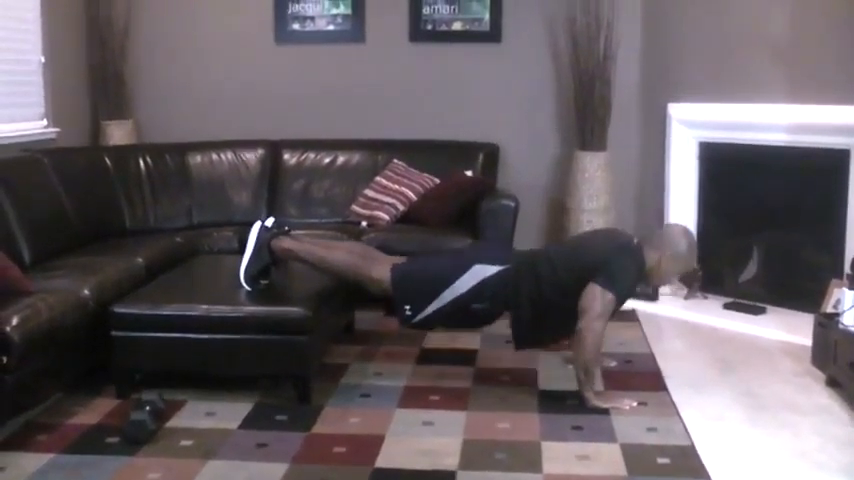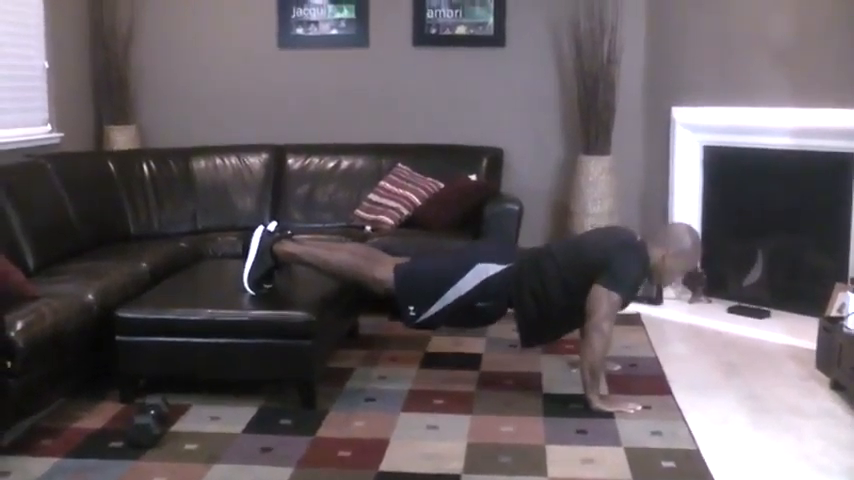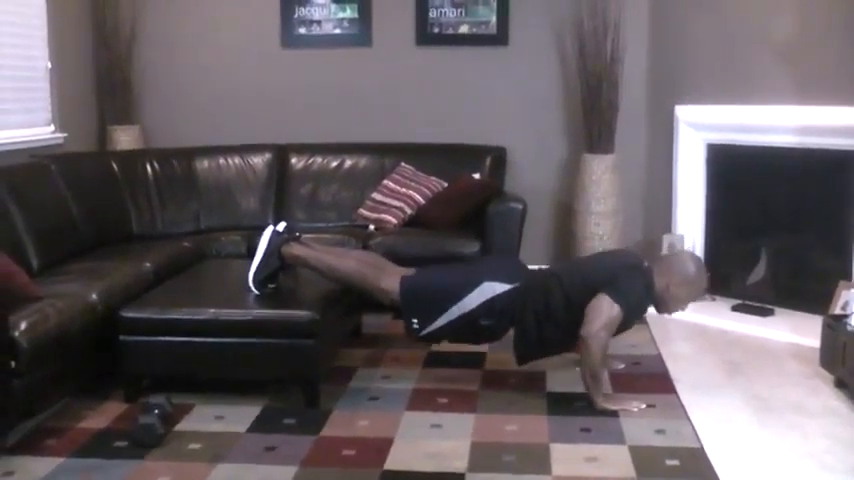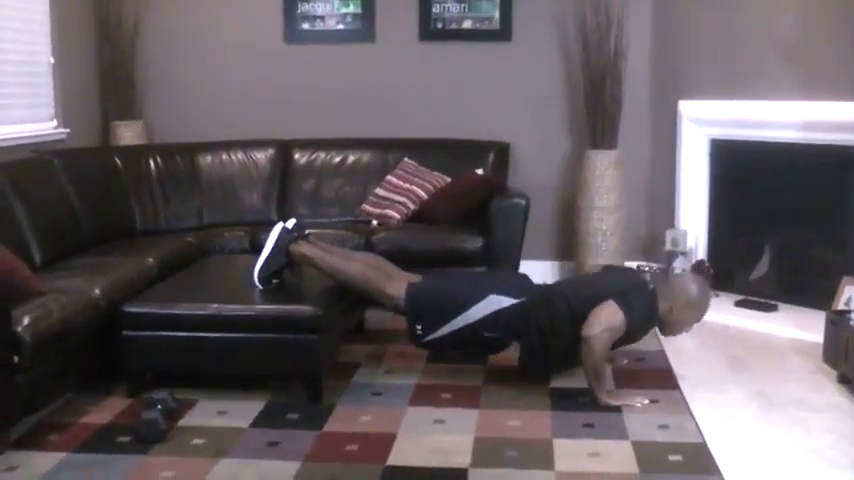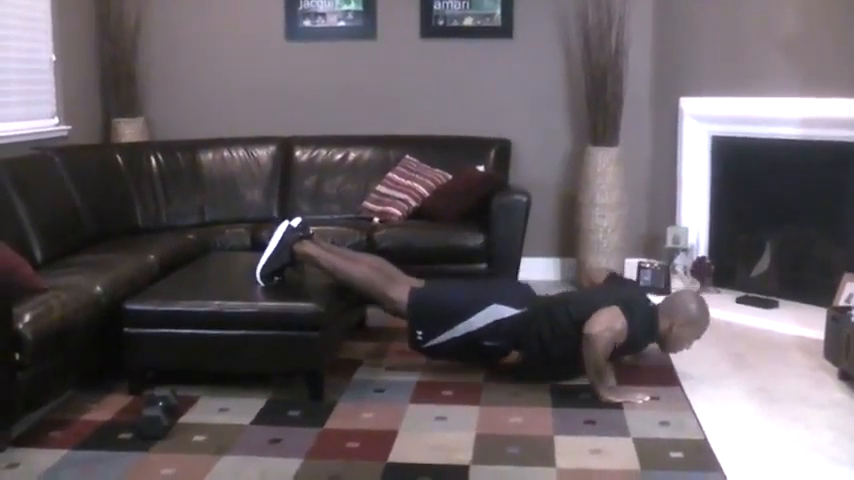
dt=0.2s
person 1, frame 1
left shoulder: (622, 244)
right shoulder: (625, 264)
right elbow: (588, 327)
left wrist: (586, 351)
right wrist: (592, 393)
left hip: (498, 267)
right hip: (491, 281)
left knee: (386, 266)
right knee: (381, 276)
left ankle: (280, 237)
right ankle: (276, 243)
person 1, frame 2
left shoulder: (625, 244)
right shoulder: (629, 262)
right elbow: (598, 328)
left wrist: (590, 355)
right wrist: (596, 396)
left hip: (500, 266)
right hip: (493, 280)
left knee: (386, 265)
right knee: (382, 276)
left ankle: (282, 240)
right ankle: (278, 247)
person 1, frame 3
left shoulder: (632, 266)
right shoulder: (635, 286)
right elbow: (593, 332)
left wrist: (595, 355)
right wrist: (600, 396)
left hip: (507, 284)
right hip: (499, 298)
left knee: (395, 278)
right knee: (389, 288)
left ankle: (289, 242)
right ankle: (286, 250)
person 1, frame 4
left shoulder: (635, 282)
right shoulder: (640, 306)
right elbow: (593, 333)
left wrist: (600, 354)
right wrist: (604, 392)
left hip: (512, 295)
right hip: (505, 312)
left knee: (401, 283)
right knee: (395, 293)
left ankle: (298, 240)
right ankle: (294, 248)
person 1, frame 5
left shoulder: (634, 296)
right shoulder: (641, 322)
left elbow: (596, 276)
right elbow: (596, 331)
right wrist: (605, 388)
left hip: (513, 304)
right hip: (505, 322)
left knee: (404, 287)
right knee: (398, 297)
left ankle: (303, 240)
right ankle: (299, 248)
